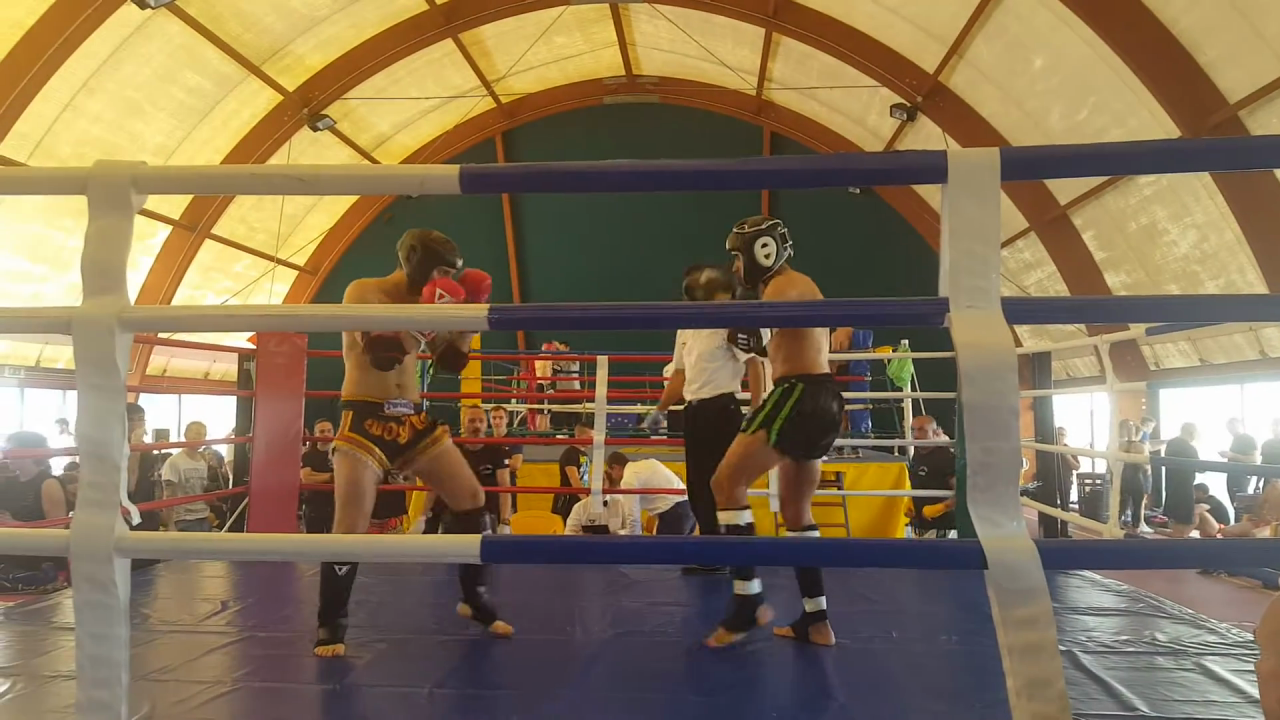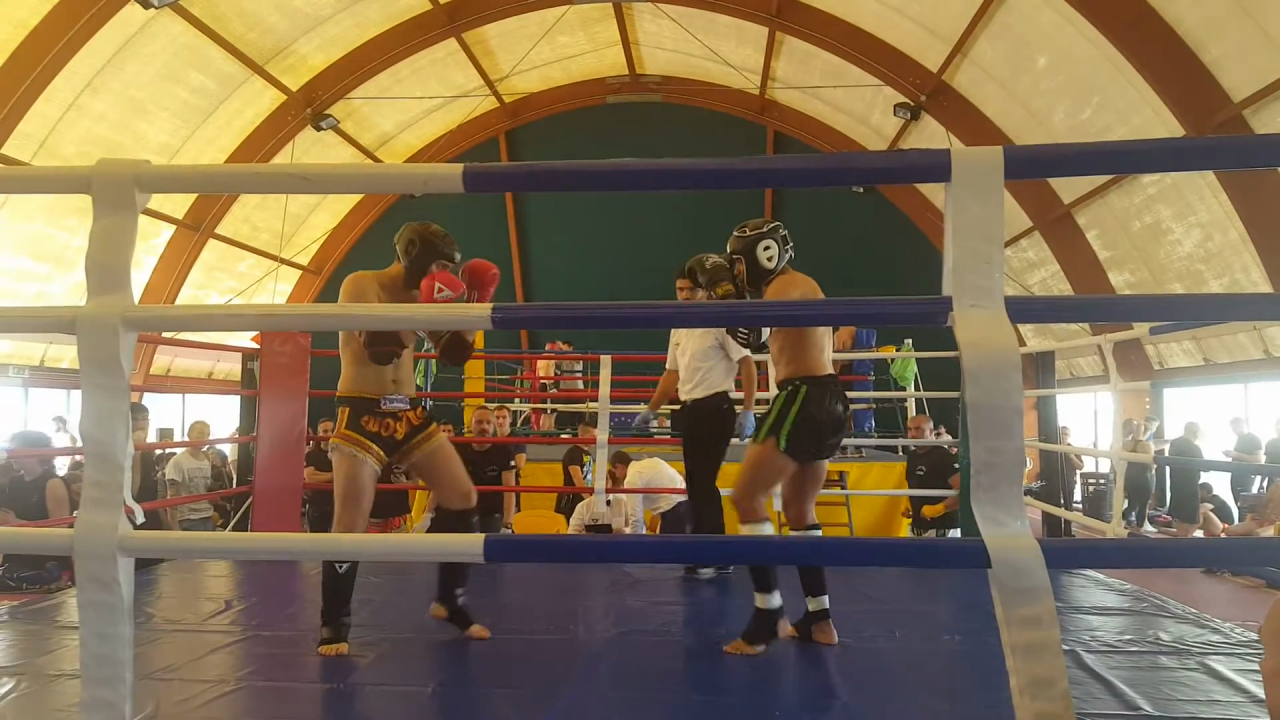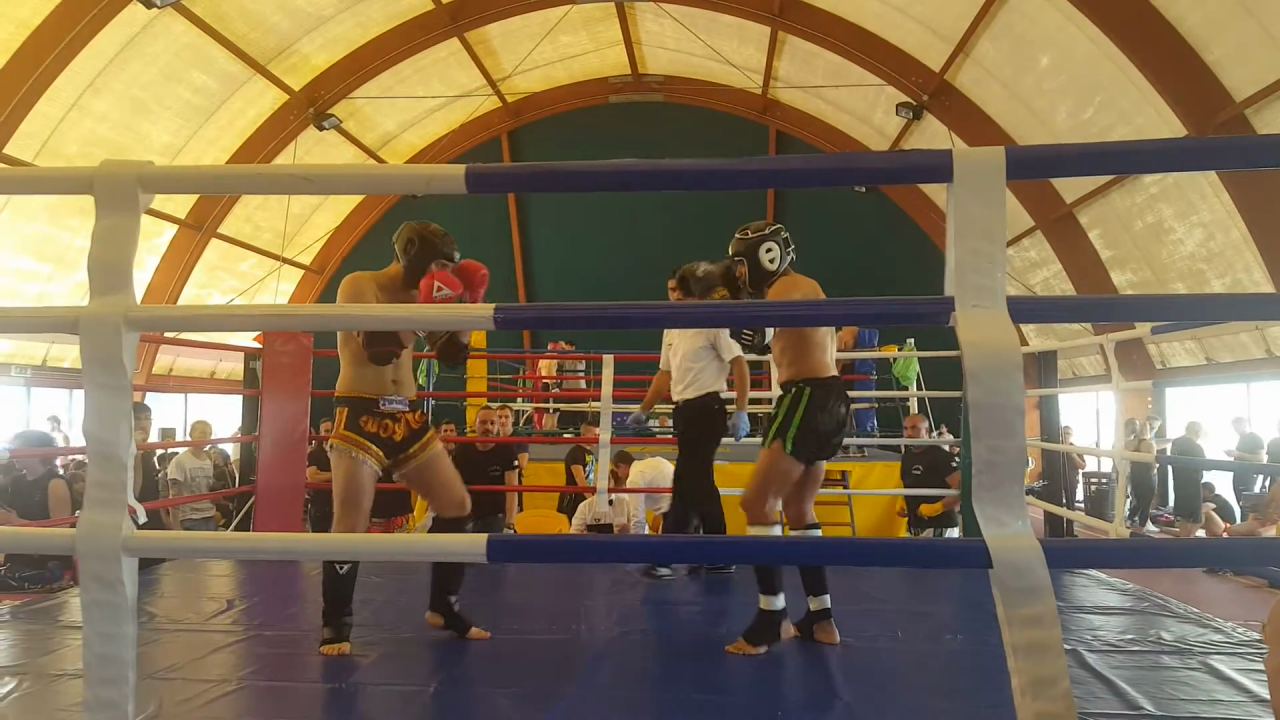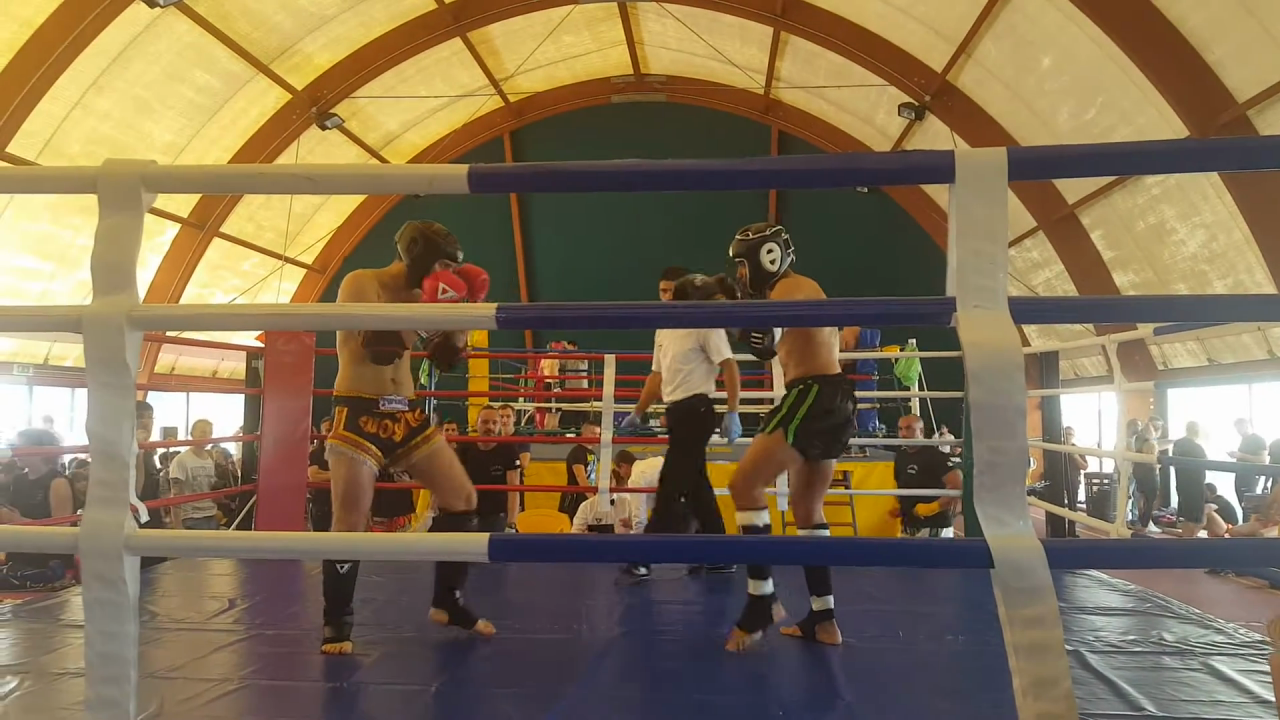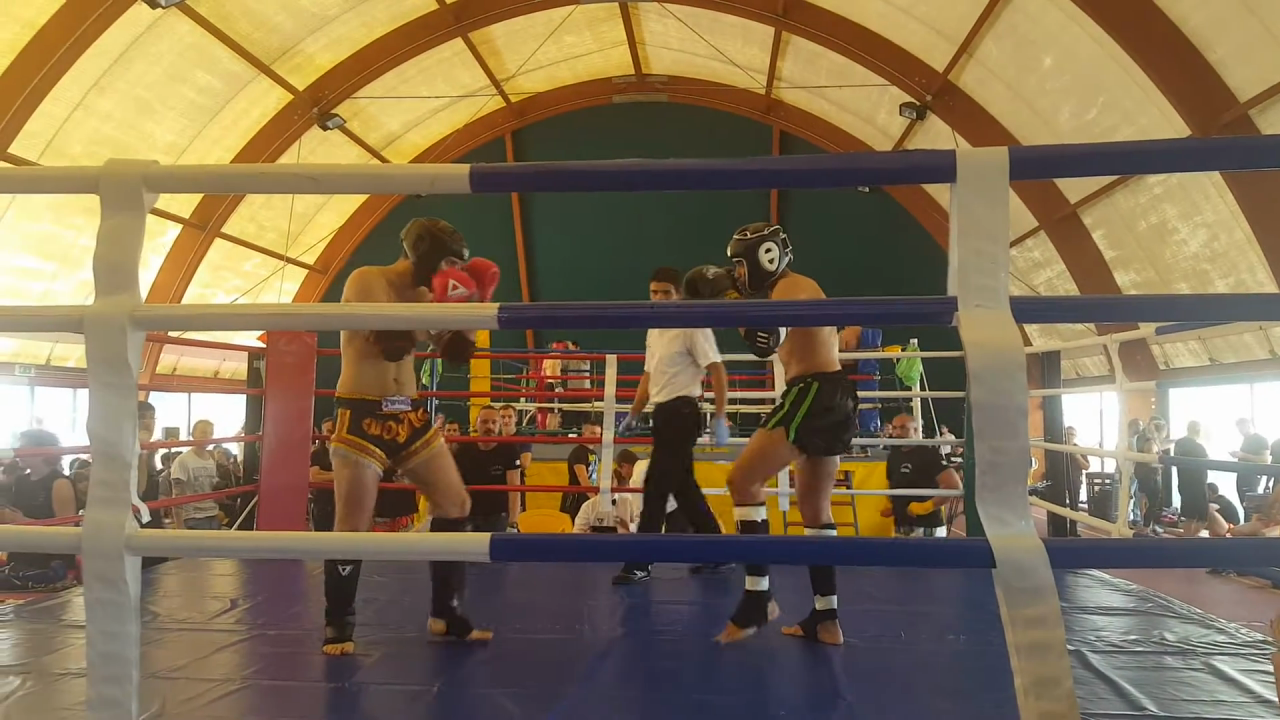
dt=0.1s
person 1, frame 1
left shoulder: (426, 300)
right shoulder: (362, 291)
left elbow: (450, 362)
right elbow: (381, 355)
left hip: (413, 418)
right hip: (365, 420)
left knee: (472, 499)
right knee: (351, 527)
left ankle: (475, 599)
right ankle: (331, 626)
person 1, frame 2
left shoulder: (424, 295)
right shoulder: (359, 285)
left elbow: (456, 353)
right elbow: (380, 349)
left wrist: (478, 304)
right wrist: (427, 310)
left hip: (409, 413)
right hip: (361, 416)
left knee: (462, 497)
right knee: (350, 526)
left ankle: (450, 600)
right ankle: (334, 625)
person 1, frame 3
left shoulder: (420, 296)
right shoulder: (358, 285)
left elbow: (454, 355)
right elbow: (378, 350)
left wrist: (469, 306)
right wrist: (426, 310)
left hip: (408, 416)
right hip: (360, 417)
left knee: (456, 506)
right knee: (351, 527)
left ankle: (443, 606)
right ankle: (335, 624)
person 1, frame 4
left shoulder: (420, 296)
right shoulder: (359, 283)
left elbow: (446, 357)
right elbow: (379, 349)
right wrist: (428, 310)
left hip: (407, 414)
right hip: (359, 417)
left knee: (462, 499)
right knee: (350, 526)
left ankle: (447, 602)
right ankle: (337, 623)
person 1, frame 5
left shoulder: (423, 295)
right shoulder: (366, 281)
left elbow: (456, 353)
right elbow: (391, 346)
left wrist: (477, 304)
right wrist: (440, 308)
left hip: (410, 415)
right hip: (361, 417)
left knee: (455, 508)
right knee: (352, 527)
left ankle: (445, 613)
right ankle: (339, 625)
person 2, frame 1
left shoulder: (785, 285)
right shoulder: (796, 285)
right elbow: (781, 339)
left hip: (800, 398)
right hip: (818, 400)
left knee: (726, 484)
right knee: (794, 510)
left ankle: (747, 600)
right ankle: (815, 620)
person 2, frame 2
left shoulder: (787, 285)
right shoulder: (797, 286)
left elbow: (750, 334)
right elbow: (770, 335)
left wrist: (719, 289)
right wrist: (733, 290)
left hip: (806, 399)
right hip: (820, 400)
left knee: (747, 497)
right knee: (799, 510)
left ankle: (768, 612)
right ankle: (818, 619)
person 2, frame 3
left shoulder: (788, 287)
right shoulder: (798, 287)
right elbow: (779, 341)
left hip: (809, 400)
right hip: (823, 401)
left knee: (758, 502)
right knee: (796, 508)
left ankle: (770, 616)
right ankle: (820, 619)
person 2, frame 4
left shoulder: (791, 288)
right shoulder: (797, 289)
left elbow: (761, 342)
right elbow: (775, 343)
right wrist: (738, 301)
left hip: (815, 397)
right hip: (829, 399)
left knee: (744, 484)
right knee: (807, 508)
left ankle: (761, 600)
right ankle: (823, 619)
person 2, frame 5
left shoulder: (791, 288)
right shoulder: (796, 289)
left elbow: (765, 341)
right elbow: (778, 342)
left wrist: (725, 297)
right wrist: (733, 297)
left hip: (816, 395)
right hip: (828, 398)
left knee: (743, 479)
right knee: (814, 507)
left ankle: (758, 597)
right ankle: (825, 619)
person 3, frame 1
right shoulder: (684, 330)
left elbow: (755, 366)
left wrist: (754, 411)
right wrist: (660, 410)
left hip: (722, 409)
right hip: (693, 411)
left knee: (712, 484)
right knee: (697, 486)
person 3, frame 2
right shoulder: (678, 329)
left elbow: (748, 365)
right elbow: (672, 374)
left wrist: (747, 411)
right wrist: (650, 410)
left hip: (716, 409)
right hip: (689, 410)
left knee: (702, 482)
right knee: (698, 484)
person 3, frame 3
left shoulder: (712, 323)
right shoulder: (671, 330)
left elbow: (739, 365)
right elbow: (665, 374)
left wrist: (740, 411)
right wrist: (643, 410)
left hip: (707, 408)
right hip: (685, 411)
left knee: (686, 483)
right knee: (700, 484)
person 3, frame 4
left shoulder: (703, 324)
right shoulder: (662, 330)
left elbow: (729, 367)
right elbow: (657, 375)
left wrist: (732, 413)
right wrist: (638, 412)
left hip: (695, 410)
right hip: (675, 411)
left knee: (670, 484)
right knee: (695, 485)
person 3, frame 5
left shoulder: (692, 327)
right shoulder: (654, 330)
left elbow: (717, 372)
left wrist: (720, 417)
right wrist: (633, 414)
left hip: (682, 411)
right hip: (664, 413)
left knee: (656, 485)
right knee: (683, 487)
left ankle: (641, 563)
